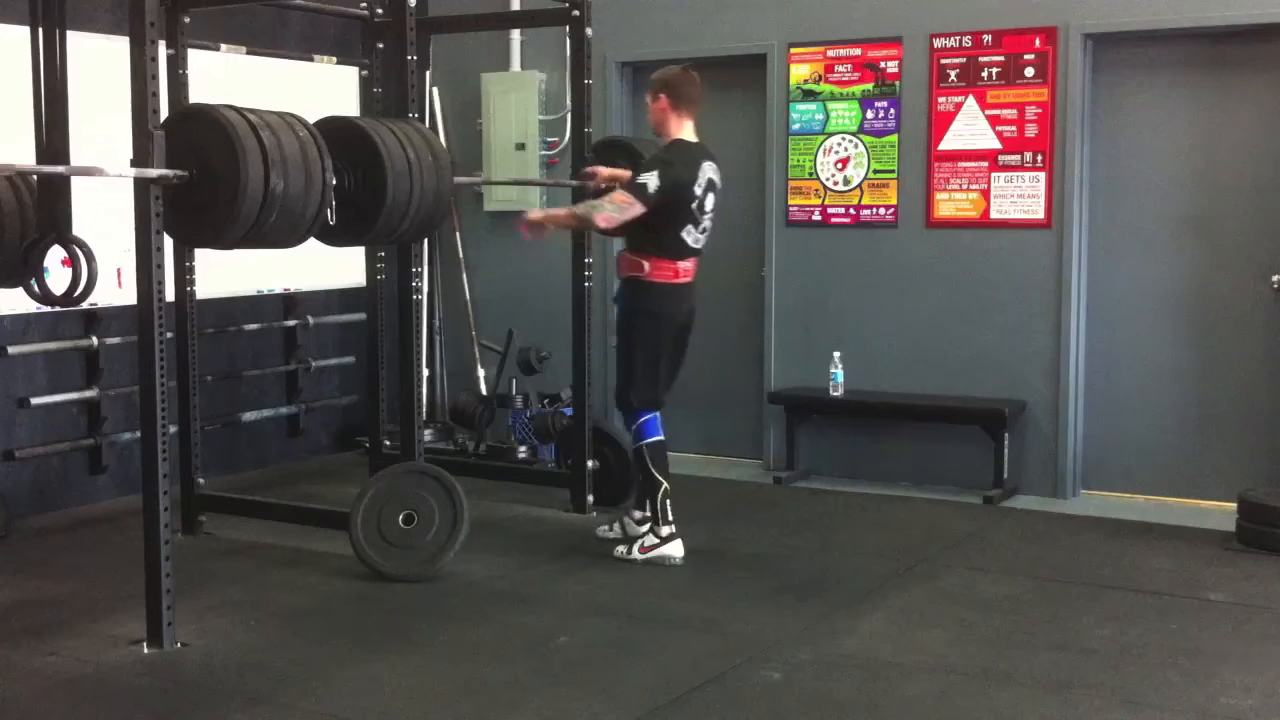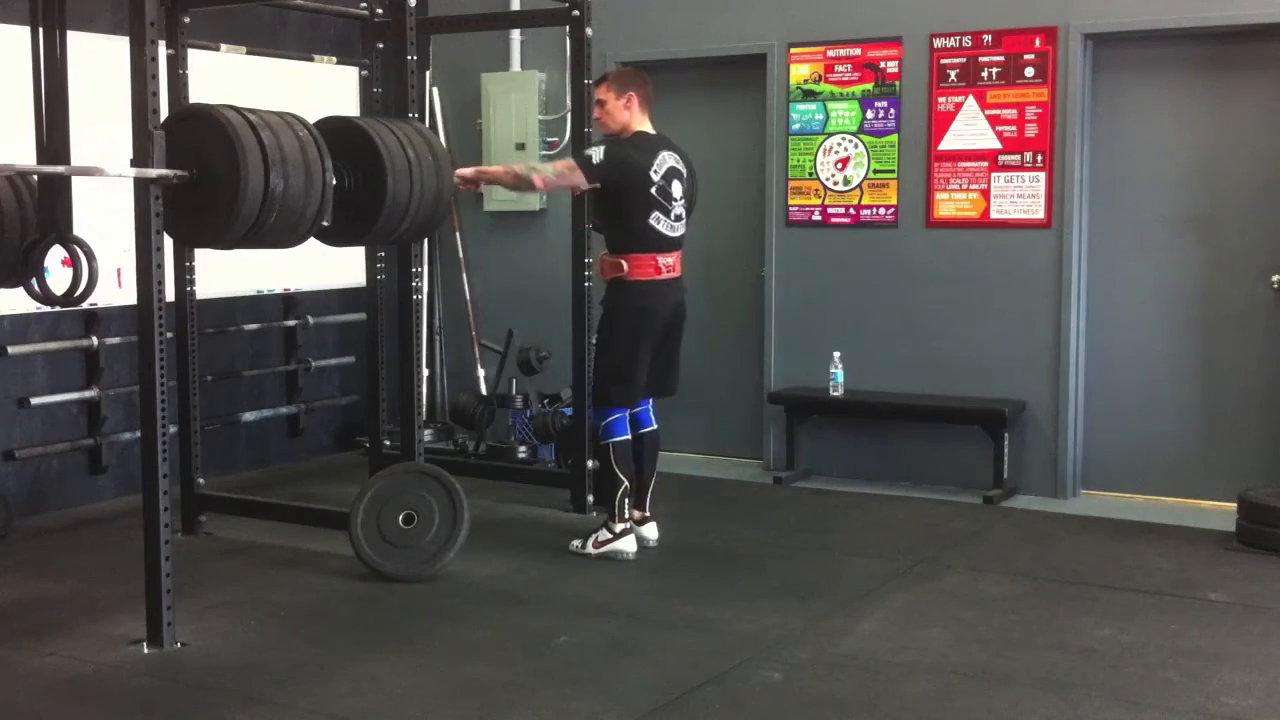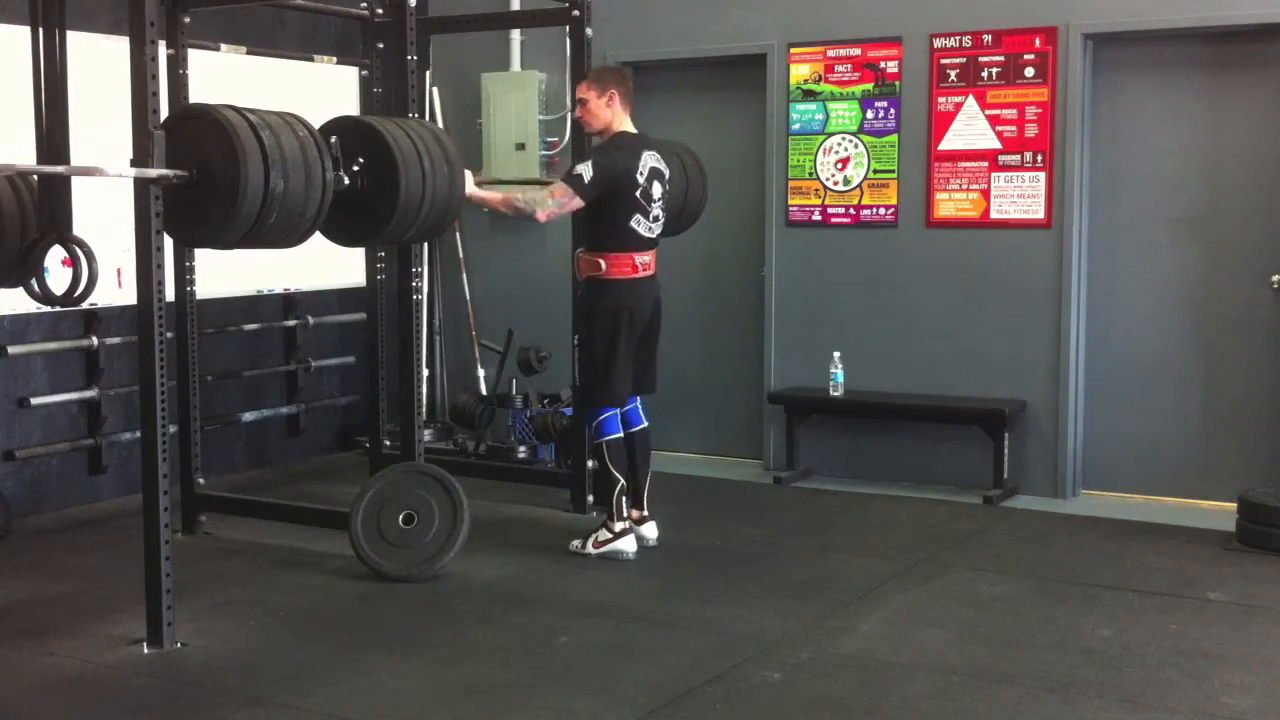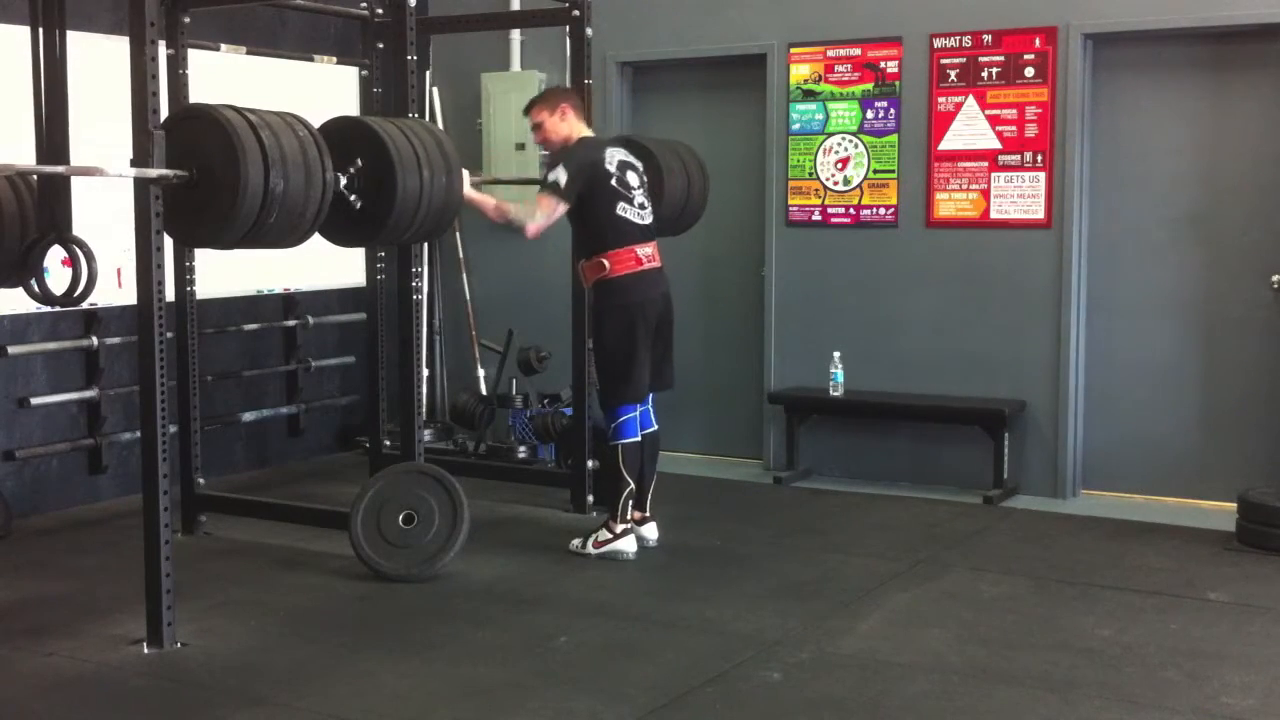
dt=0.7s
person 1, frame 1
left shoulder: (667, 163)
right shoulder: (704, 161)
left elbow: (604, 216)
left wrist: (544, 217)
right wrist: (619, 177)
left hip: (651, 295)
right hip: (678, 294)
left knee: (639, 408)
right knee: (644, 403)
left ankle: (662, 533)
right ankle: (644, 513)
person 1, frame 2
left shoulder: (622, 155)
right shoulder: (672, 154)
left elbow: (539, 177)
left wrist: (478, 173)
right wrist: (599, 192)
left hip: (634, 294)
right hip: (668, 291)
left knee: (612, 406)
right knee: (640, 403)
left ankle: (619, 528)
right ankle: (642, 516)
person 1, frame 3
left shoulder: (609, 158)
right shoulder: (649, 151)
left elbow: (542, 207)
left wrist: (474, 192)
left hip: (611, 292)
right hip: (643, 289)
left knee: (601, 407)
right knee: (628, 402)
left ankle: (618, 527)
right ankle: (639, 515)
person 1, frame 4
left shoulder: (574, 161)
right shoulder: (617, 154)
left elbow: (530, 224)
left wrist: (468, 194)
left hip: (622, 293)
right hip: (652, 286)
left knee: (622, 406)
right knee: (640, 403)
left ankle: (619, 529)
right ankle: (641, 516)
